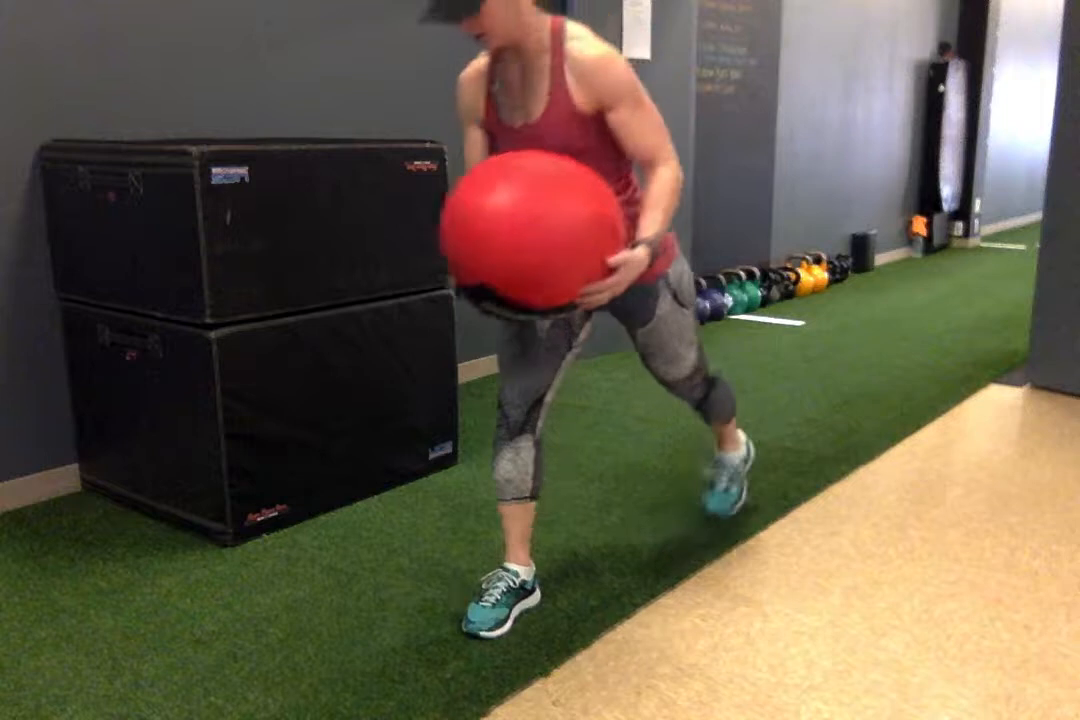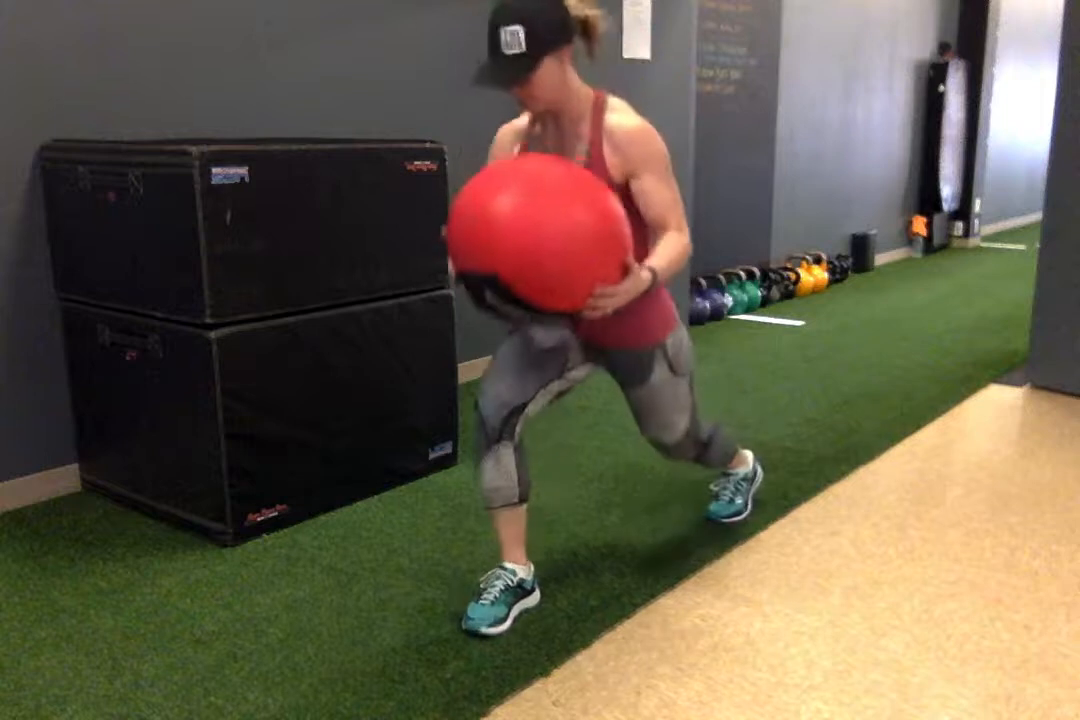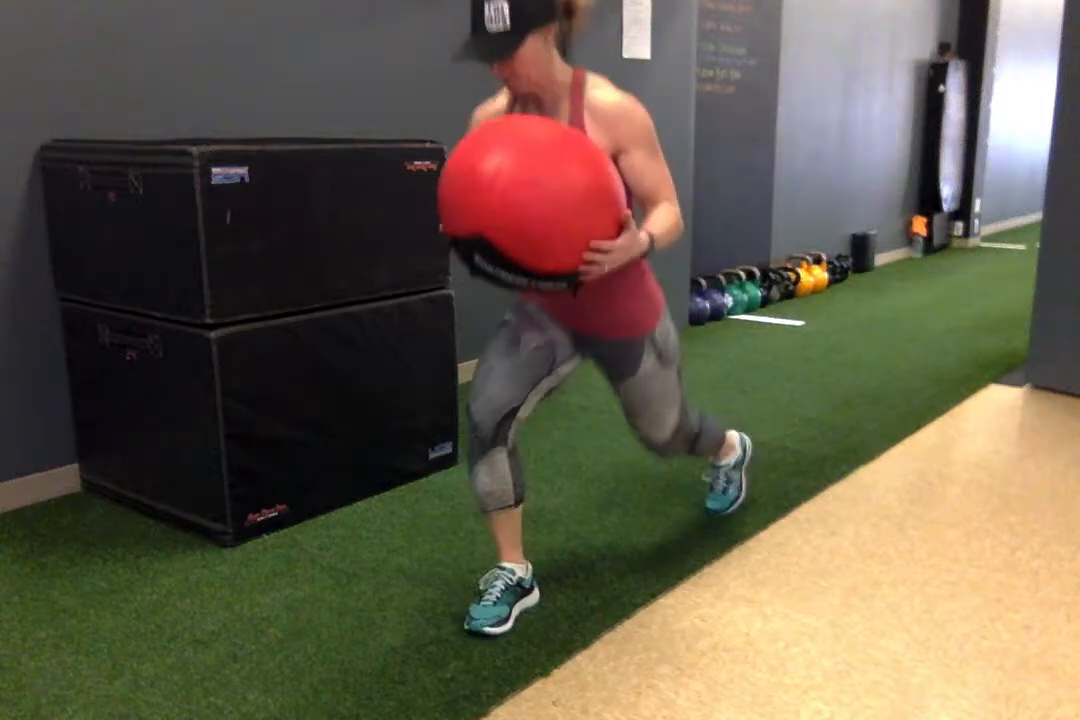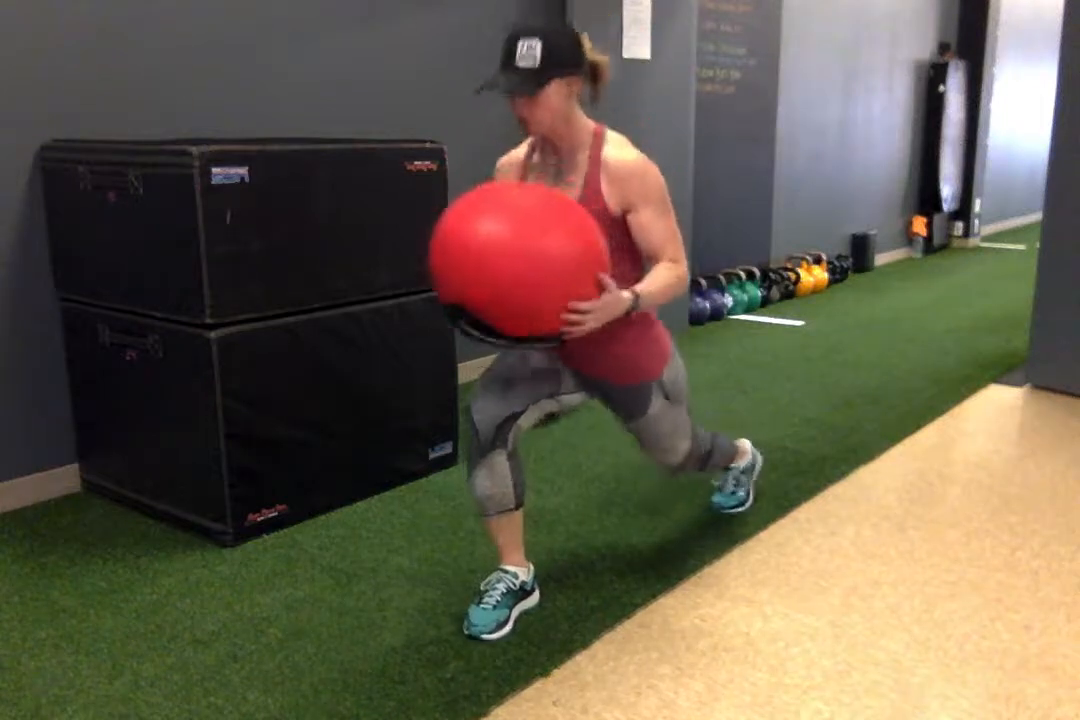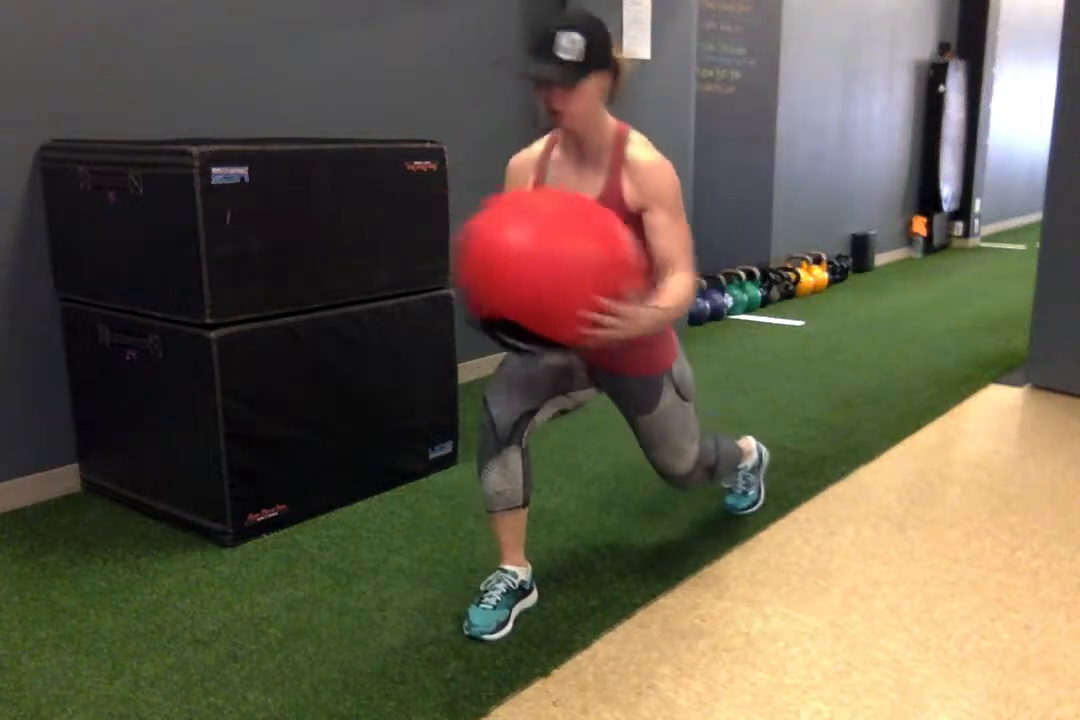
dt=0.3s
person 1, frame 1
left shoulder: (589, 63)
right shoulder: (474, 83)
left elbow: (664, 164)
left wrist: (641, 247)
left hip: (632, 262)
left knee: (683, 374)
right knee: (519, 408)
left ankle: (732, 446)
right ankle: (516, 573)
person 1, frame 2
left shoulder: (627, 134)
right shoulder: (511, 139)
left elbow: (676, 236)
left wrist: (644, 279)
left hip: (638, 323)
right hip: (557, 316)
left knee: (674, 437)
right knee: (494, 414)
left ankle: (740, 468)
right ankle: (514, 574)
person 1, frame 3
left shoulder: (612, 112)
right shoulder: (488, 120)
left elbow: (667, 211)
left wrist: (635, 243)
left hip: (623, 312)
right hip: (543, 307)
left knee: (663, 430)
right knee: (486, 419)
left ankle: (729, 450)
right ankle: (513, 573)
person 1, frame 4
left shoulder: (625, 168)
right shoulder: (511, 167)
left elbow: (674, 268)
left wrist: (623, 303)
left hip: (629, 354)
right hip: (550, 345)
left knee: (675, 453)
right knee: (485, 423)
left ankle: (740, 458)
right ankle: (514, 576)
person 1, frame 5
left shoulder: (645, 168)
right shoulder: (526, 166)
left elbow: (681, 275)
left wrist: (646, 319)
left hip: (638, 348)
right hip: (557, 342)
left knee: (683, 468)
right knee: (500, 416)
left ankle: (746, 456)
right ankle: (512, 575)
